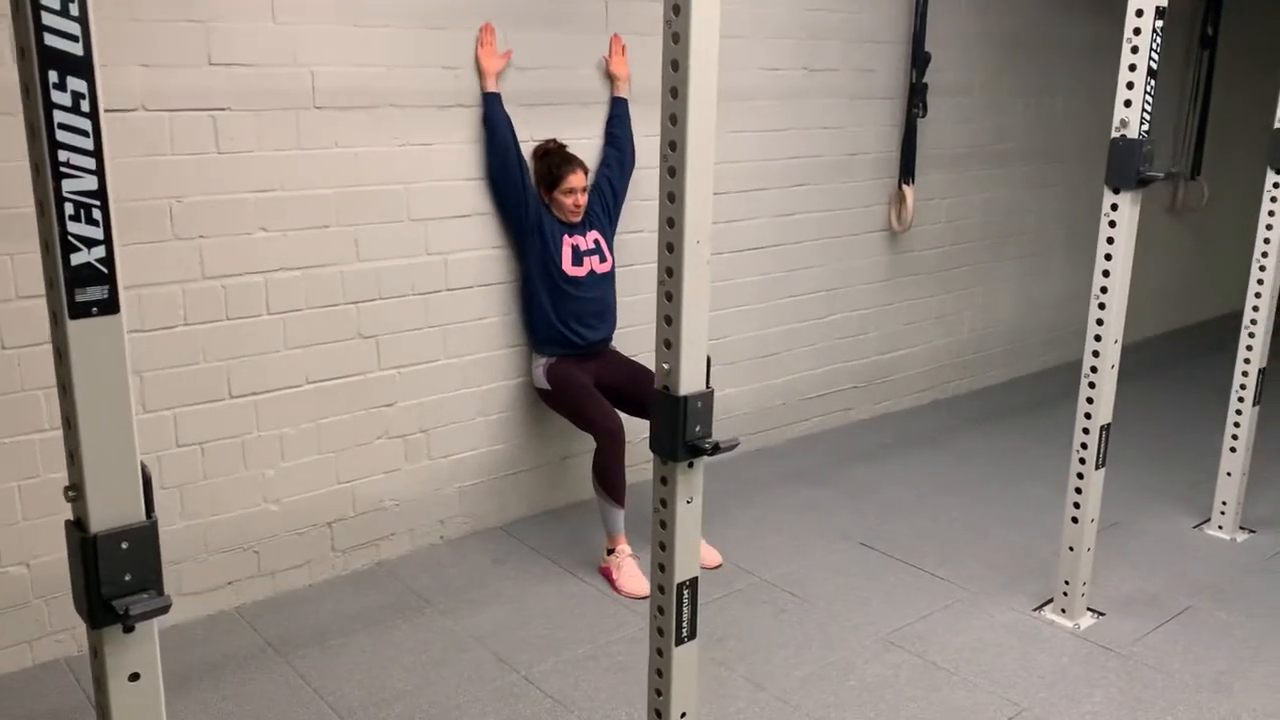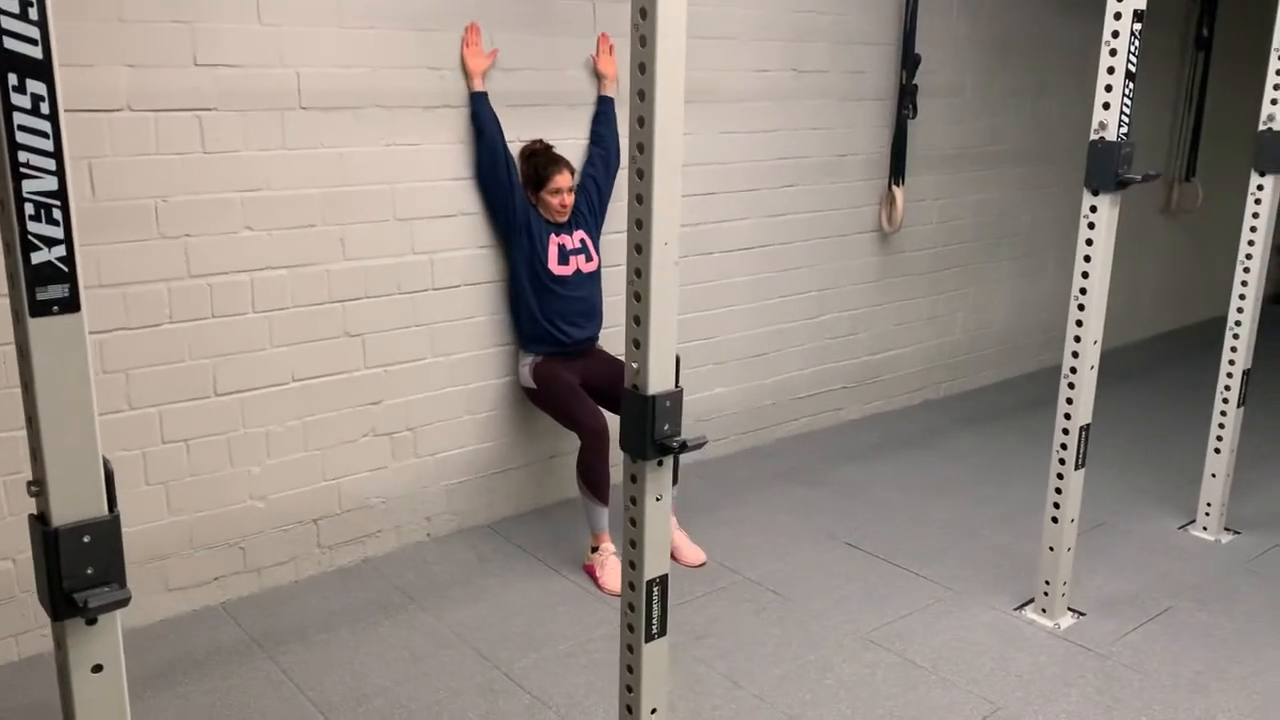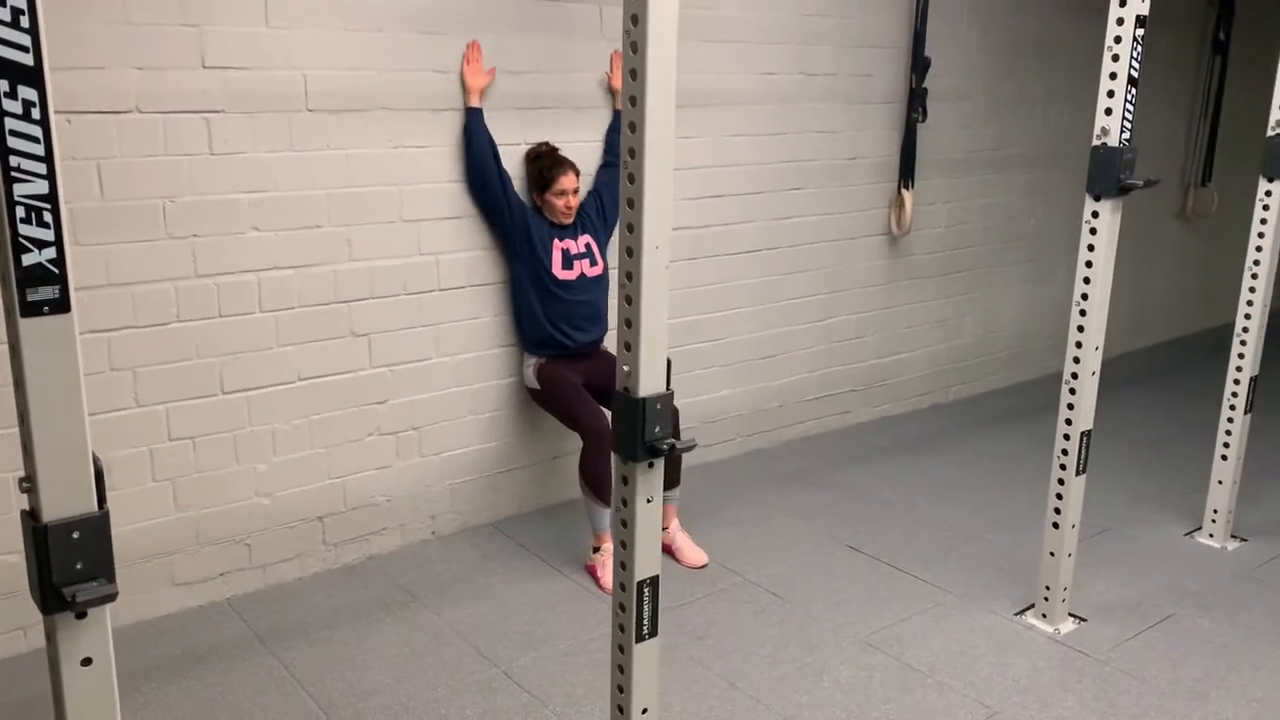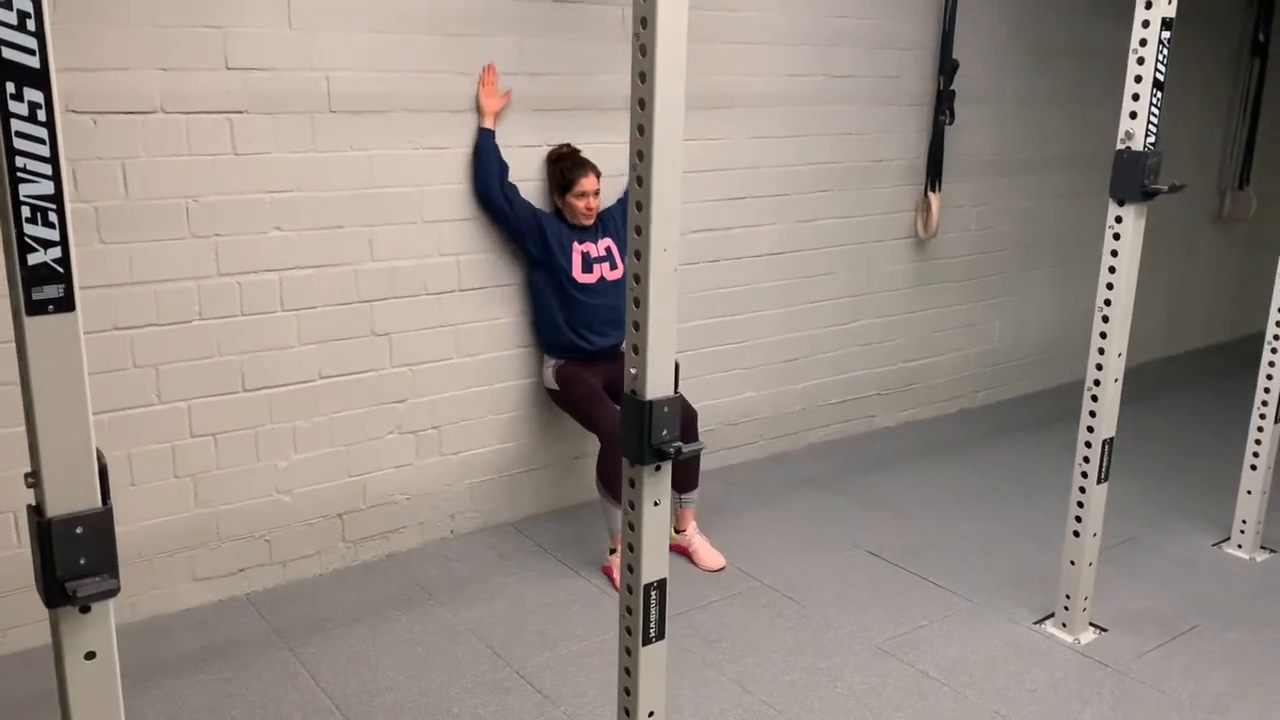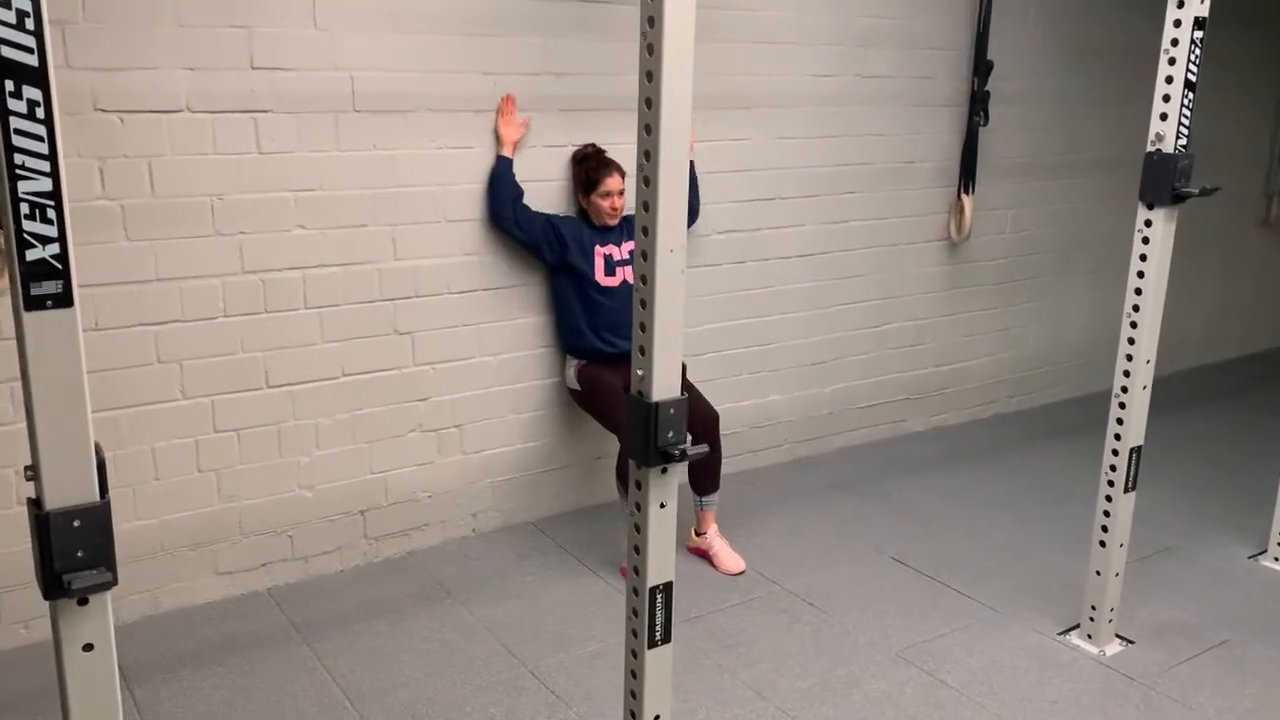
dt=0.4s
person 1, frame 1
left shoulder: (599, 212)
right shoulder: (534, 225)
left elbow: (620, 153)
right elbow: (504, 158)
left wrist: (620, 85)
right wrist: (490, 82)
left hip: (605, 356)
right hip: (557, 365)
right knee: (610, 430)
right ankle: (617, 553)
person 1, frame 2
left shoulder: (585, 214)
right shoulder: (521, 225)
left elbow: (606, 152)
right elbow: (494, 157)
left wrist: (607, 83)
right wrist: (477, 82)
left hip: (591, 355)
right hip: (544, 364)
right knee: (594, 429)
left ankle: (668, 526)
right ankle: (601, 551)
person 1, frame 3
left shoulder: (593, 219)
right shoulder: (524, 230)
left elbow: (616, 164)
right elbow: (486, 173)
left wrist: (620, 99)
right wrist: (474, 99)
left hip: (596, 356)
right hip: (549, 365)
right knee: (596, 429)
left ankle: (670, 528)
right ankle: (603, 551)
person 1, frame 4
left shoulder: (614, 224)
right shoulder: (542, 233)
right elbow: (493, 190)
right wrist: (487, 120)
left hip: (615, 359)
right hip: (568, 367)
left knee: (684, 417)
right knee: (614, 430)
left ankle: (686, 530)
right ankle: (619, 552)
person 1, frame 5
left shoulder: (638, 229)
right shoulder: (565, 235)
left elbow: (687, 209)
right elbow: (507, 216)
right wrist: (507, 148)
right hip: (591, 367)
left knee: (706, 419)
left ankle: (706, 533)
